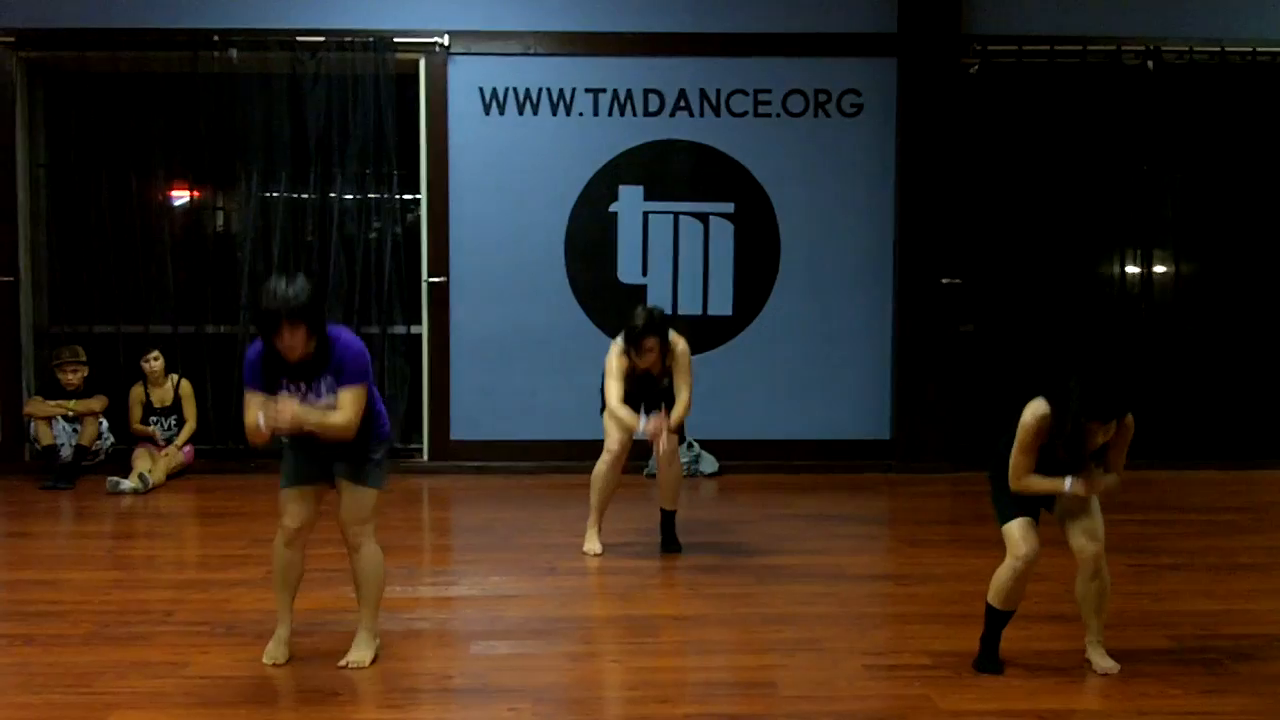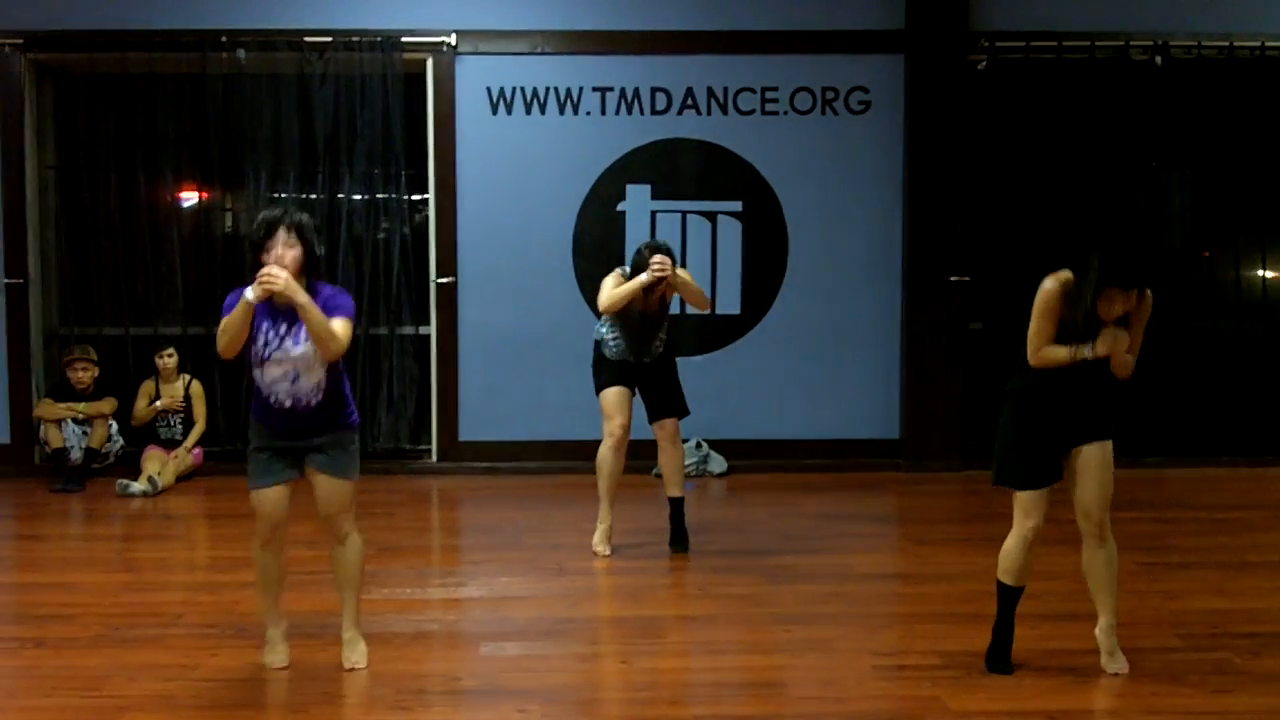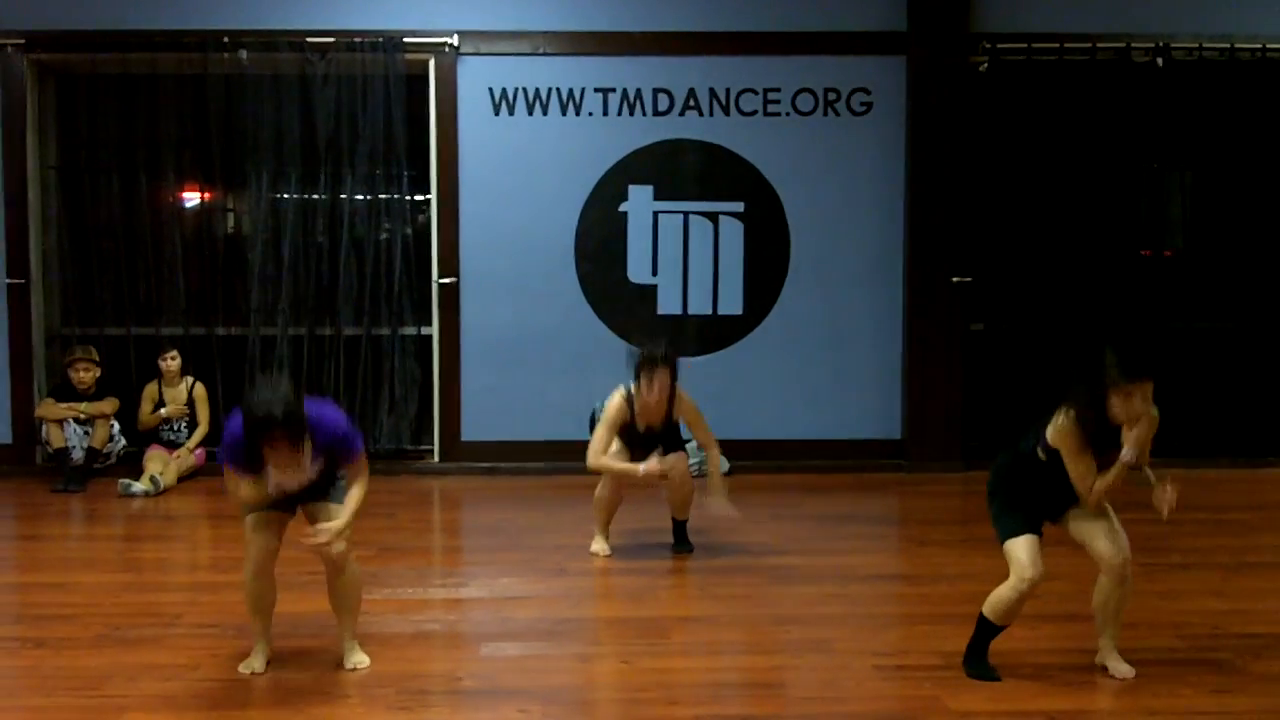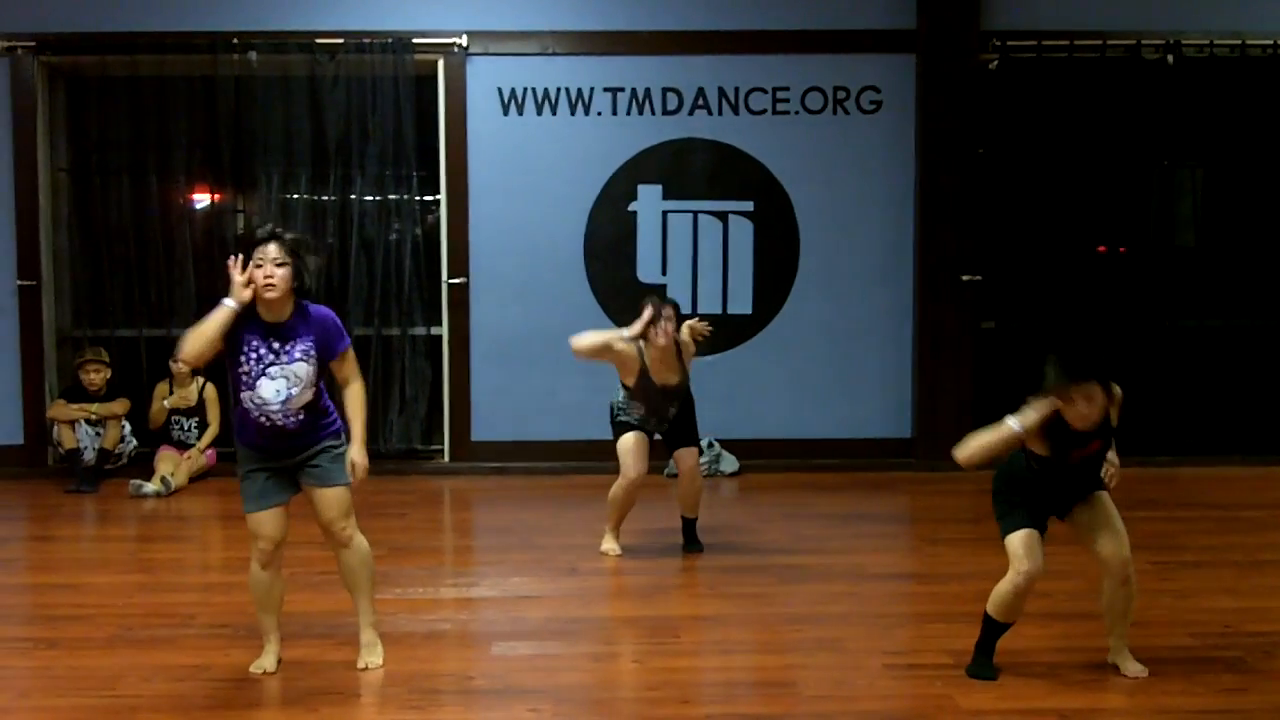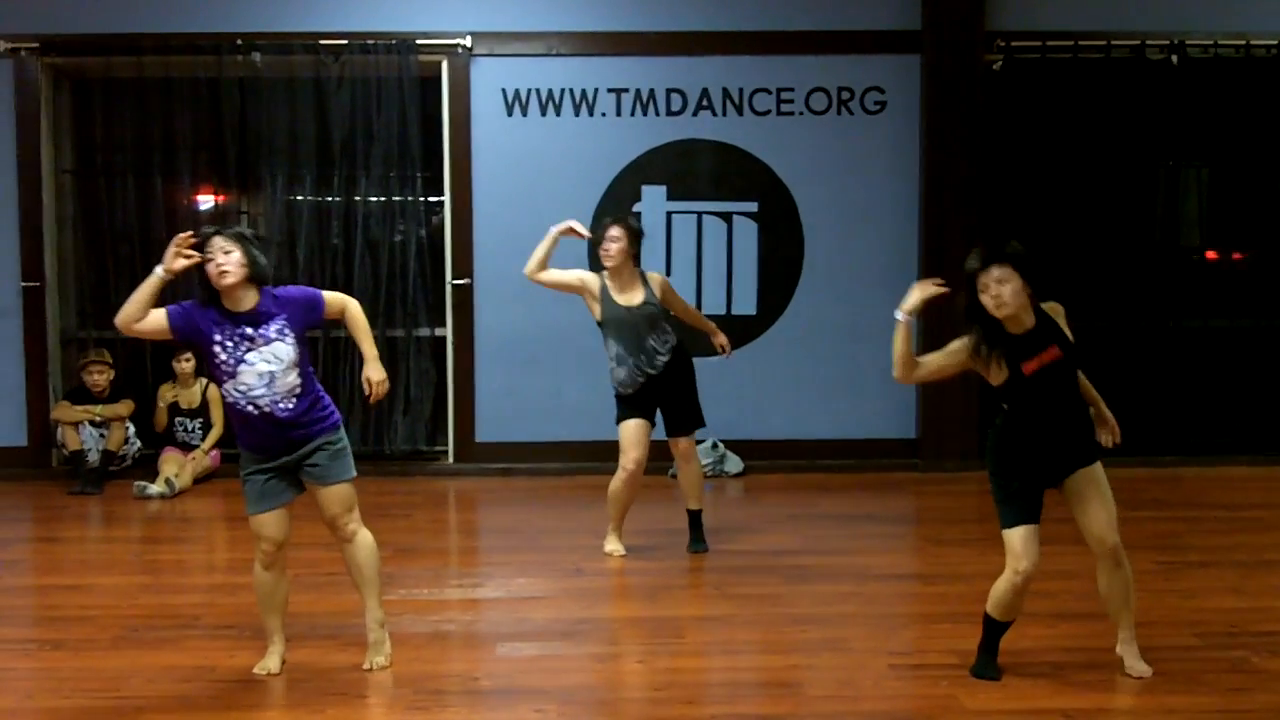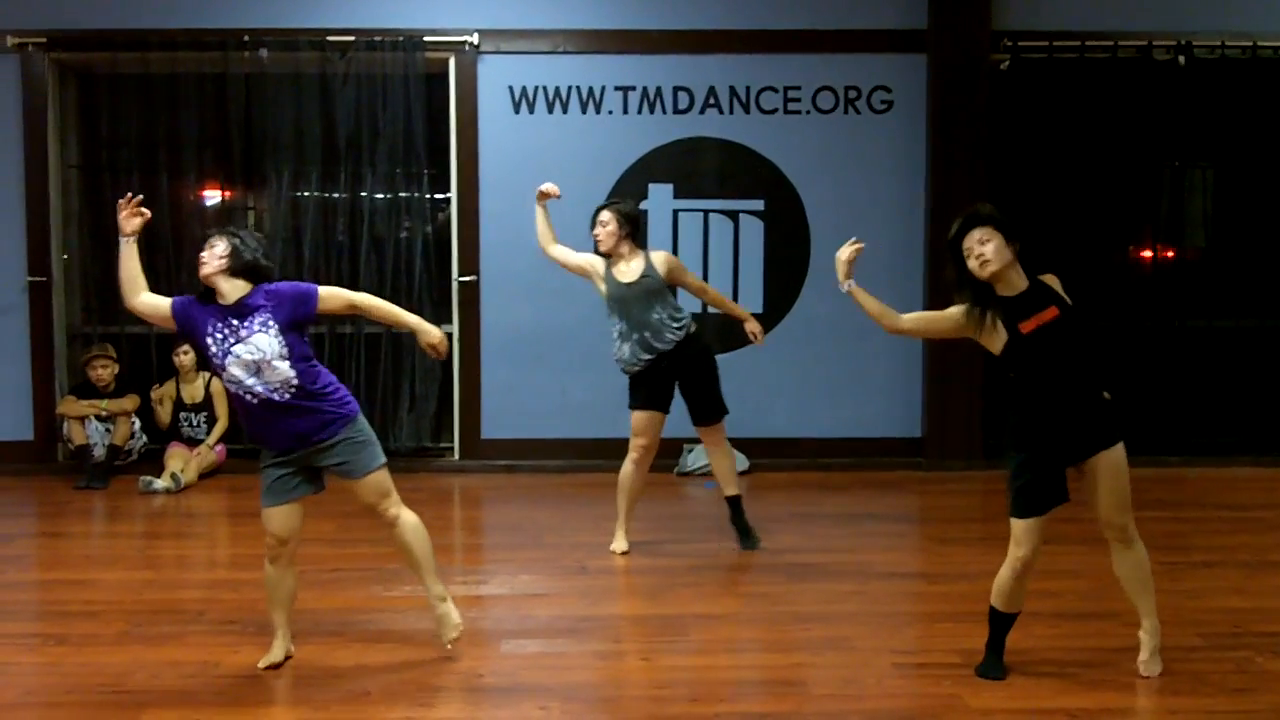
dt=0.5s
person 1, frame 1
left shoulder: (346, 348)
right shoulder: (258, 357)
left elbow: (348, 422)
right elbow: (253, 428)
left wrist: (302, 416)
right wrist: (269, 420)
left hip: (361, 441)
right hip: (302, 440)
left knee: (356, 532)
right knee: (291, 529)
left ankle: (368, 633)
right ankle: (283, 626)
person 1, frame 2
left shoulder: (333, 300)
right shoulder: (243, 300)
left elbow: (334, 349)
right elbow: (226, 349)
left wrist: (299, 298)
right wrist: (252, 296)
left hip: (331, 431)
right hip: (271, 434)
left knee: (340, 523)
right knee: (270, 527)
left ankle: (351, 633)
right ankle: (275, 629)
person 1, frame 3
left shoulder: (330, 424)
right shoulder: (238, 432)
left elbow: (359, 476)
right elbow: (241, 495)
left wrist: (342, 522)
right wrist: (271, 482)
left hip: (326, 483)
right hip: (267, 494)
left knee: (336, 552)
right knee: (258, 559)
left ankle: (351, 641)
right ankle: (260, 644)
person 1, frame 4
left shoulder: (320, 322)
right shoulder: (237, 322)
left elbow: (350, 382)
right elbow: (188, 356)
left wrist: (358, 441)
right wrist: (232, 303)
left hip: (319, 443)
right hip: (259, 454)
left knee: (342, 532)
right knee: (266, 547)
left ankle: (368, 632)
right ankle: (270, 644)
person 1, frame 5
left shoulder: (290, 302)
right shoulder: (200, 317)
left elbow: (347, 304)
right elbow: (127, 322)
left wrist: (372, 360)
right wrist: (164, 271)
left hip: (319, 435)
right hip: (260, 453)
left knee: (347, 525)
right knee: (269, 547)
left ankle: (376, 626)
right ankle: (275, 644)
person 1, frame 6
left shoulder: (280, 298)
right shoulder: (198, 315)
left elbow: (352, 300)
right elbow: (136, 299)
left wrist: (418, 325)
right wrist: (128, 239)
left hip: (337, 425)
right hip: (279, 448)
left knee: (389, 509)
right knee: (278, 543)
left ankle: (440, 599)
right ankle: (281, 639)
person 2, frame 1
left shoulder: (1124, 423)
right shoulder: (1038, 418)
left elbow: (1112, 475)
right elbow: (1017, 480)
left wrist: (1100, 484)
right wrist: (1071, 485)
left hip: (1074, 478)
right hip: (1020, 478)
left knee: (1092, 552)
right knee: (1023, 554)
left ankle: (1094, 643)
right ankle: (988, 645)
person 2, frame 2
left shoulder: (1140, 300)
right shoulder: (1057, 289)
left elbow: (1125, 370)
right elbow: (1036, 354)
left wrist: (1115, 352)
right wrist: (1092, 349)
left hip: (1090, 410)
right hip: (1034, 407)
left knee: (1095, 524)
right knee: (1028, 526)
left ankle: (1107, 630)
right ankle: (1002, 635)
person 2, frame 3
left shoulder: (1146, 417)
right shoulder: (1071, 424)
left elbow: (1140, 461)
right elbow: (1092, 498)
left wrist: (1158, 488)
right wrist: (1125, 453)
left hip: (1070, 488)
right hip: (1017, 488)
left knee: (1117, 559)
right knee: (1027, 575)
left ankle: (1107, 649)
right ankle: (976, 651)
person 2, frame 4
left shoulder: (1111, 396)
right shoulder: (1034, 424)
right elbow: (965, 455)
left wrist: (1110, 453)
right wrist: (1018, 423)
left hip: (1081, 484)
right hip: (1025, 490)
left knee: (1121, 562)
right knee: (1025, 571)
left ankle: (1119, 649)
right ankle: (982, 653)
person 2, frame 5
left shoulder: (1054, 315)
right shoulder: (980, 347)
right elbow: (906, 372)
left wrist: (1099, 406)
right wrist: (906, 312)
left hip: (1073, 446)
right hip: (1017, 460)
left knee: (1109, 546)
right knee: (1022, 568)
left ankle: (1127, 644)
right ankle: (986, 651)
person 2, frame 6
left shoulder: (1050, 285)
right shoulder: (978, 316)
right elbow: (898, 323)
right wrist: (848, 281)
left hip: (1095, 420)
right hip: (1038, 435)
left knee: (1120, 530)
right knee: (1022, 555)
left ankle: (1150, 631)
right ankle: (993, 650)
person 3, frame 1
left shoulder: (678, 347)
right shoulder: (618, 353)
left elbow: (684, 398)
right elbow: (614, 403)
left wrist: (669, 426)
right wrist: (641, 424)
left hip: (663, 388)
right hip: (627, 389)
left knee: (668, 450)
right knee: (615, 448)
left ankle: (668, 527)
right ankle: (592, 528)
person 3, frame 2
left shoulder: (676, 278)
right shoulder: (617, 279)
left elbow: (703, 305)
right elbow: (604, 306)
left wrist: (675, 281)
right wrist: (645, 279)
left hip: (656, 359)
right hip: (614, 357)
left knee: (669, 433)
right knee: (617, 430)
left ankle: (677, 520)
right ankle: (604, 523)
person 3, frame 3
left shoulder: (680, 402)
right shoulder: (620, 401)
left elbow: (710, 445)
right elbow: (594, 460)
left wrist: (718, 491)
right wrist: (640, 469)
right hip: (618, 430)
left knee: (681, 472)
right knee: (615, 474)
left ankle: (680, 532)
right ankle: (600, 534)
person 3, frame 4
left shoulder: (685, 347)
right shoulder: (629, 354)
left elbow: (688, 327)
right elbow: (578, 346)
left wrist: (692, 326)
right wrist: (627, 333)
left hip: (675, 410)
right hip: (633, 416)
left knee: (690, 467)
right knee: (634, 474)
left ankle: (690, 532)
right ankle: (610, 533)
person 3, frame 5
left shoulder: (656, 282)
right shoulder: (592, 284)
left elbow: (683, 310)
right elbow: (533, 271)
left wrist: (714, 331)
right wrist: (557, 233)
left hip: (674, 371)
right hip: (632, 385)
left knee: (685, 449)
right knee: (632, 464)
left ankle: (696, 527)
right ankle: (613, 533)
person 3, frame 6
left shoulder: (660, 261)
right shoulder: (598, 269)
left elbow: (702, 290)
right elbow: (550, 247)
left wrist: (745, 317)
right wrist: (541, 205)
left hip: (688, 352)
right hip: (646, 366)
left knee: (713, 435)
right knee: (640, 449)
left ankle: (738, 516)
right ankle: (620, 529)
